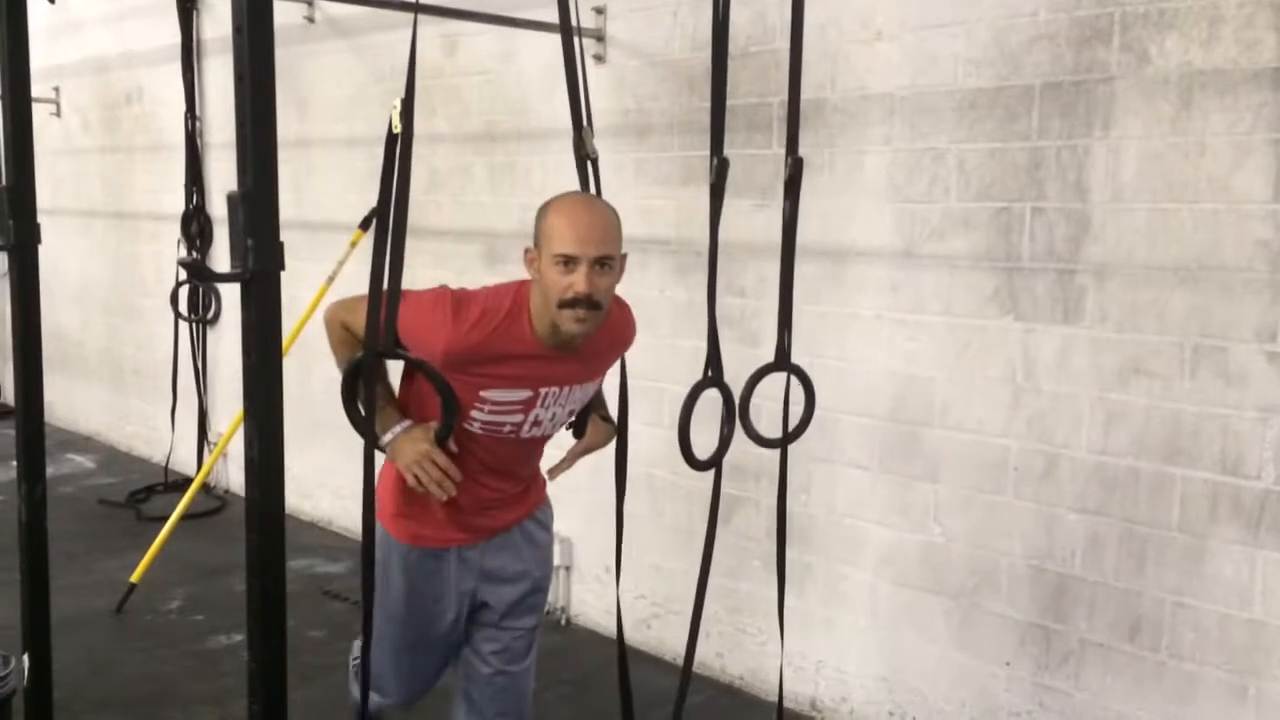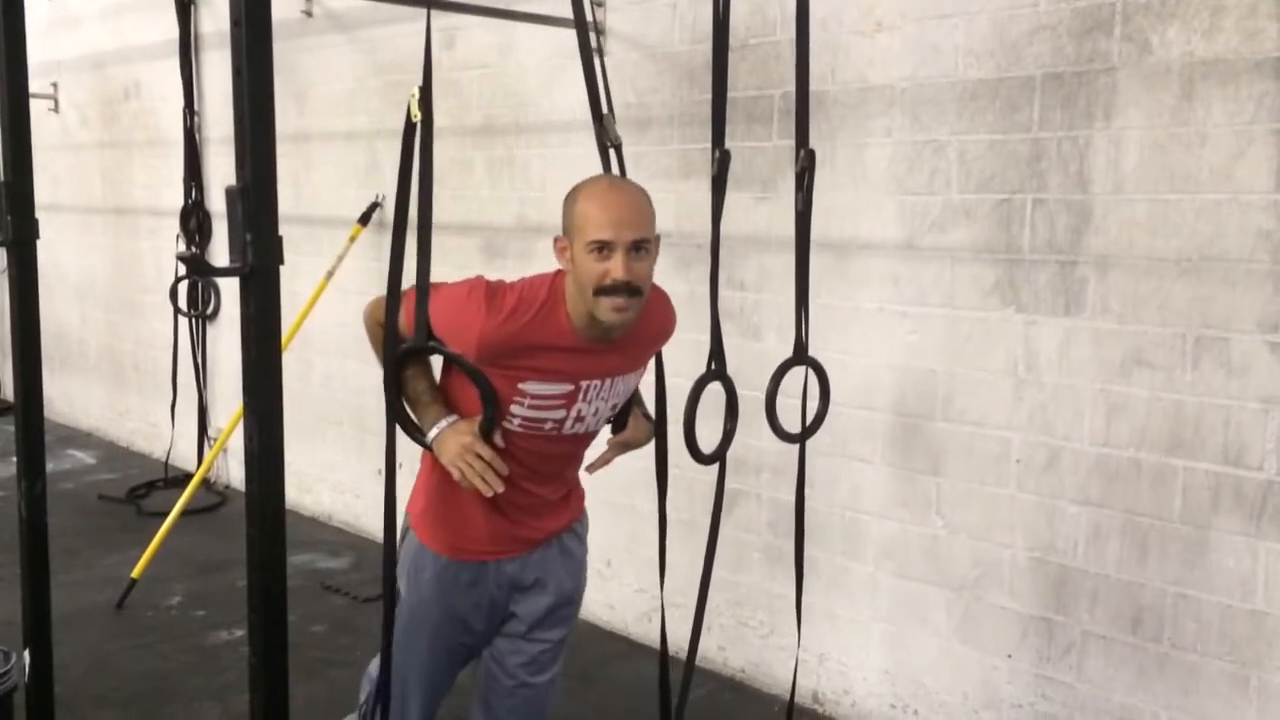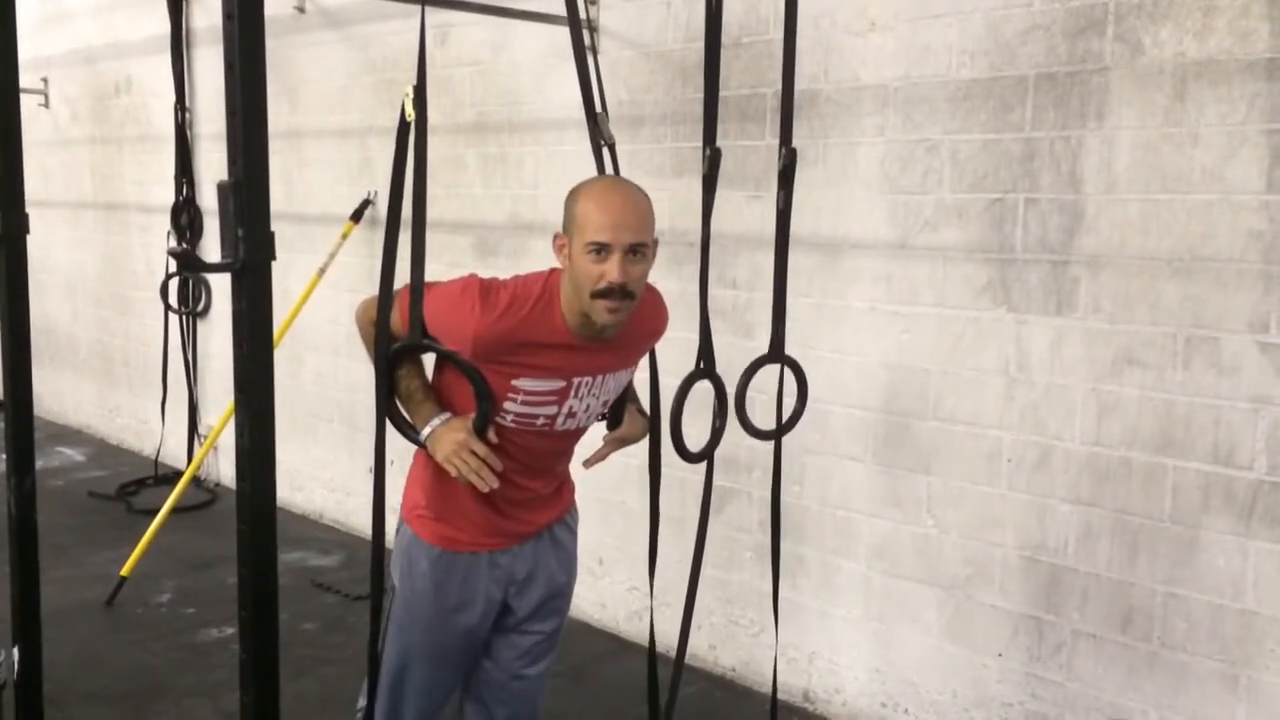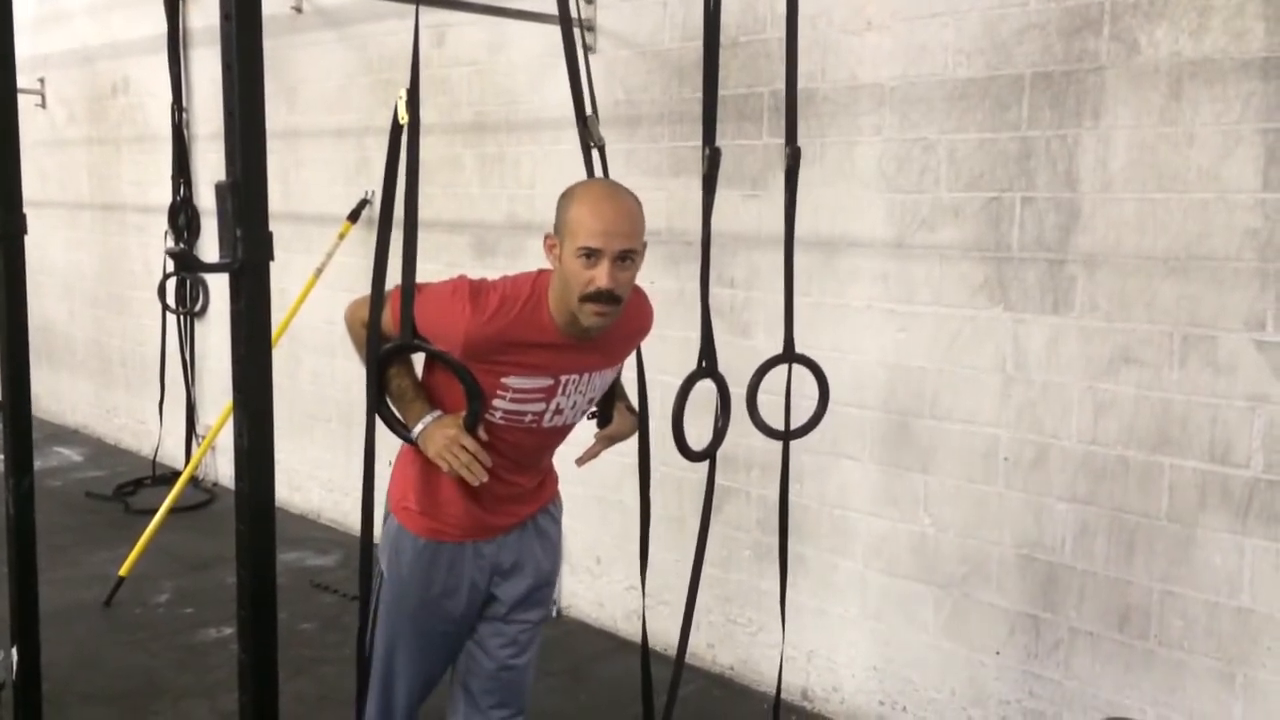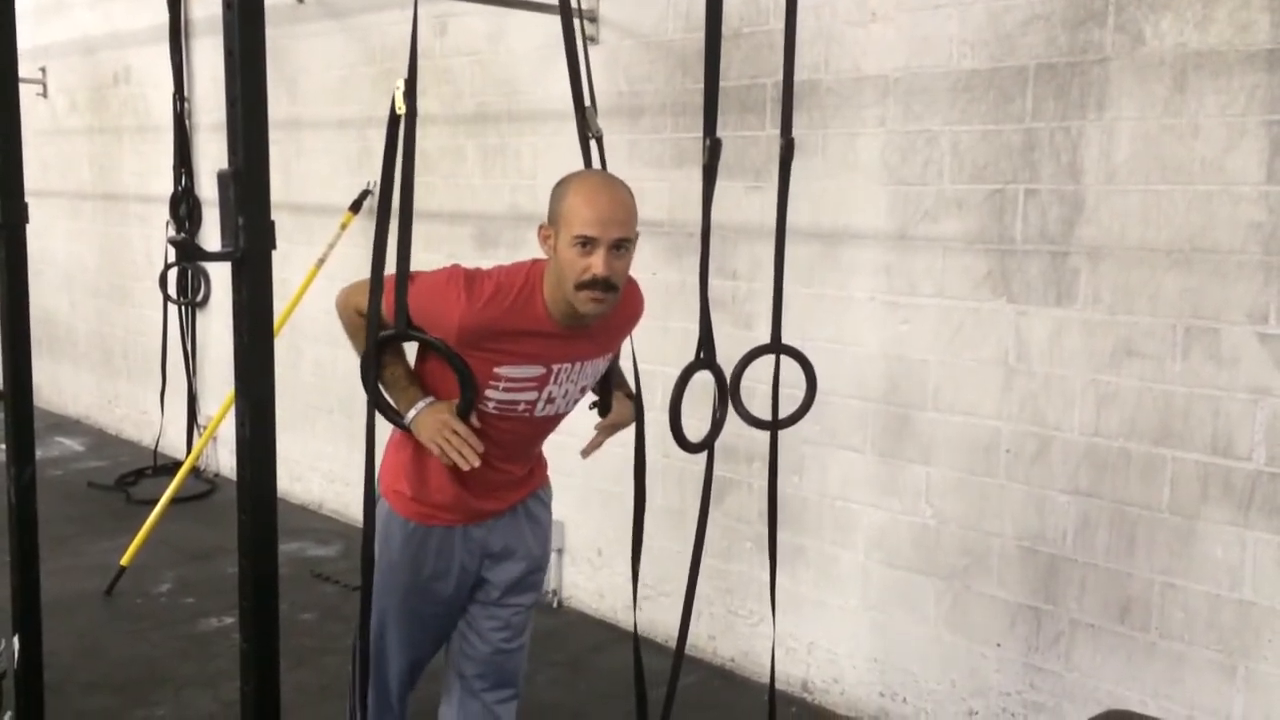
dt=1s
person 1, frame 1
left shoulder: (616, 327)
right shoulder: (462, 323)
right elbow: (342, 318)
left wrist: (599, 415)
right wrist: (393, 428)
left hip: (517, 530)
right hip: (424, 531)
person 1, frame 2
left shoulder: (655, 317)
right shoulder: (497, 316)
right elbow: (381, 316)
left wrist: (637, 412)
right wrist: (438, 423)
left hip: (554, 540)
right hip: (456, 538)
person 1, frame 3
left shoulder: (648, 316)
right shoulder: (491, 312)
right elbow: (373, 316)
left wrist: (632, 408)
right wrist: (430, 420)
left hip: (546, 534)
right hip: (451, 537)
person 1, frame 4
left shoulder: (633, 316)
right shoulder: (480, 313)
right elbow: (362, 317)
left wrist: (620, 405)
right wrist: (421, 419)
left hip: (529, 524)
right hip: (436, 525)
person 1, frame 5
left shoulder: (624, 305)
right shoulder: (475, 301)
right elbow: (354, 303)
left wrist: (621, 394)
right wrist: (415, 404)
left hip: (518, 507)
right hip: (428, 508)
right knee: (389, 665)
